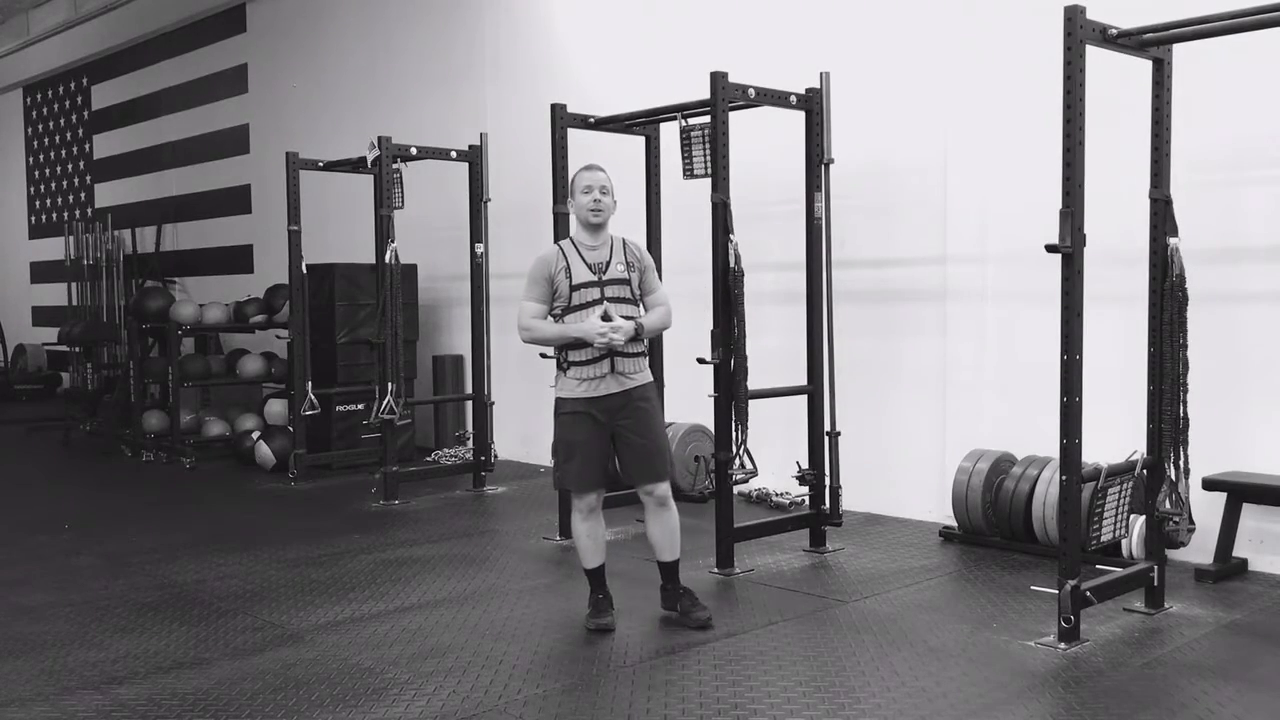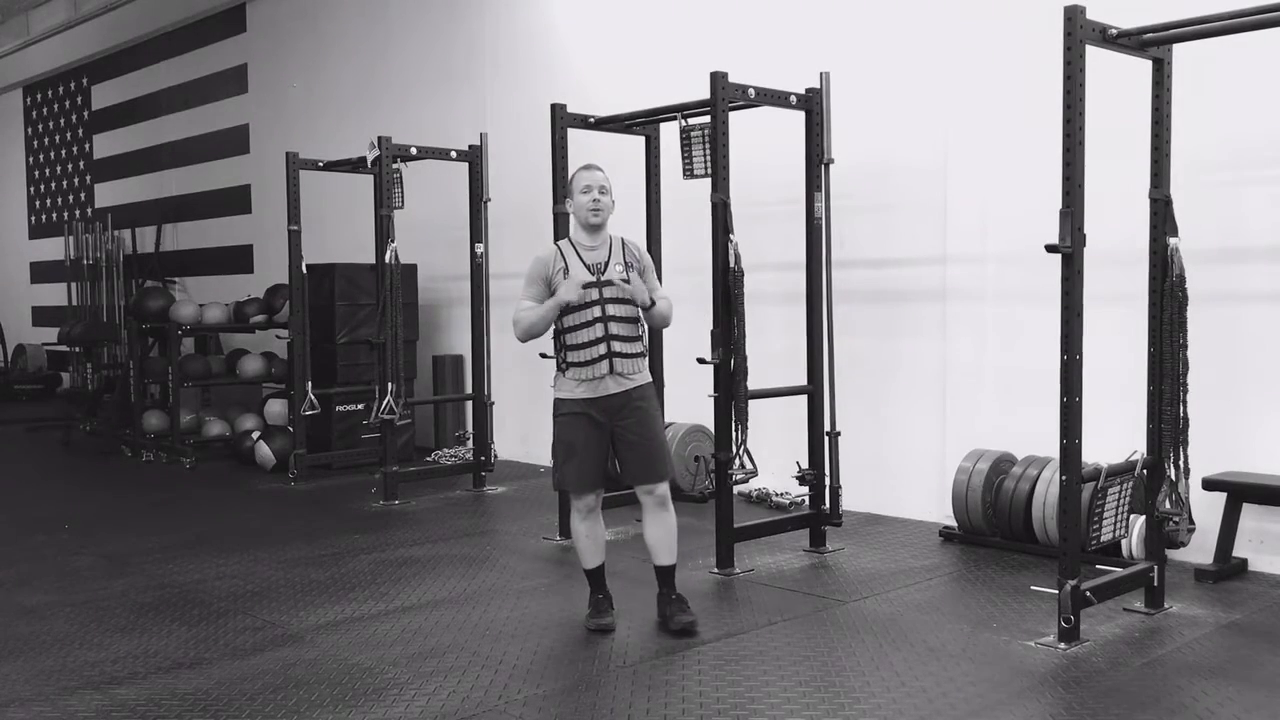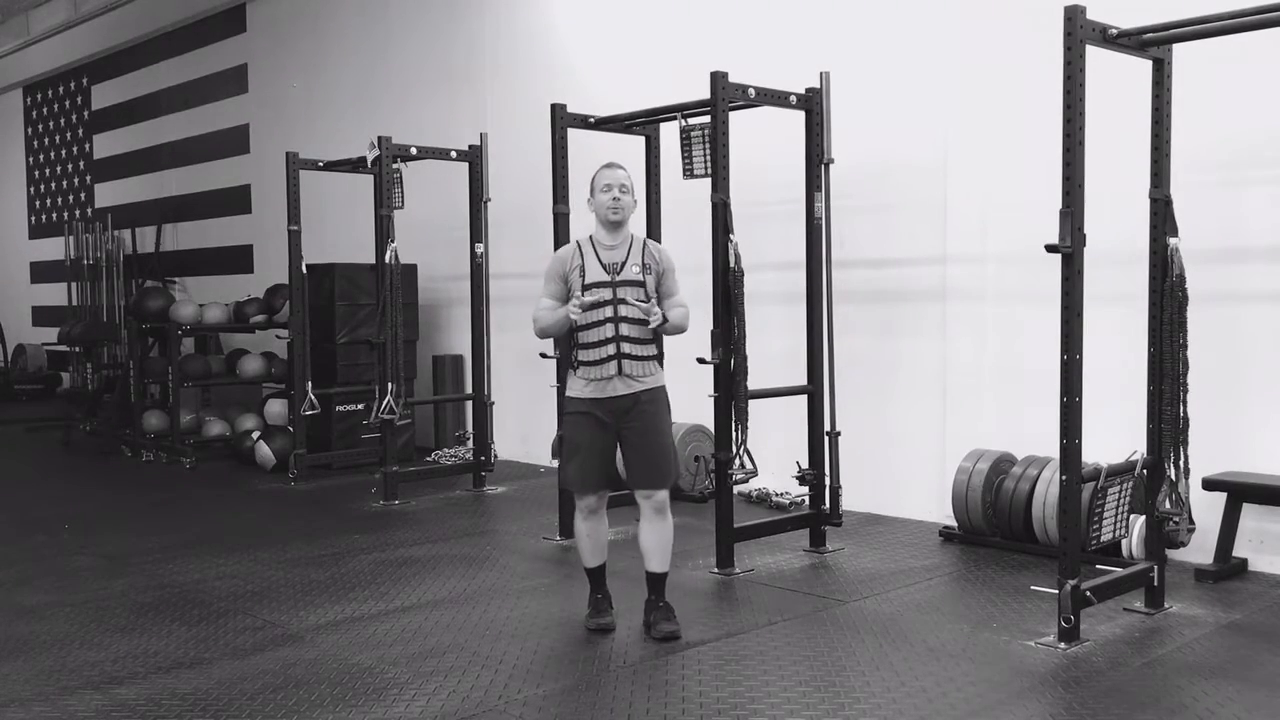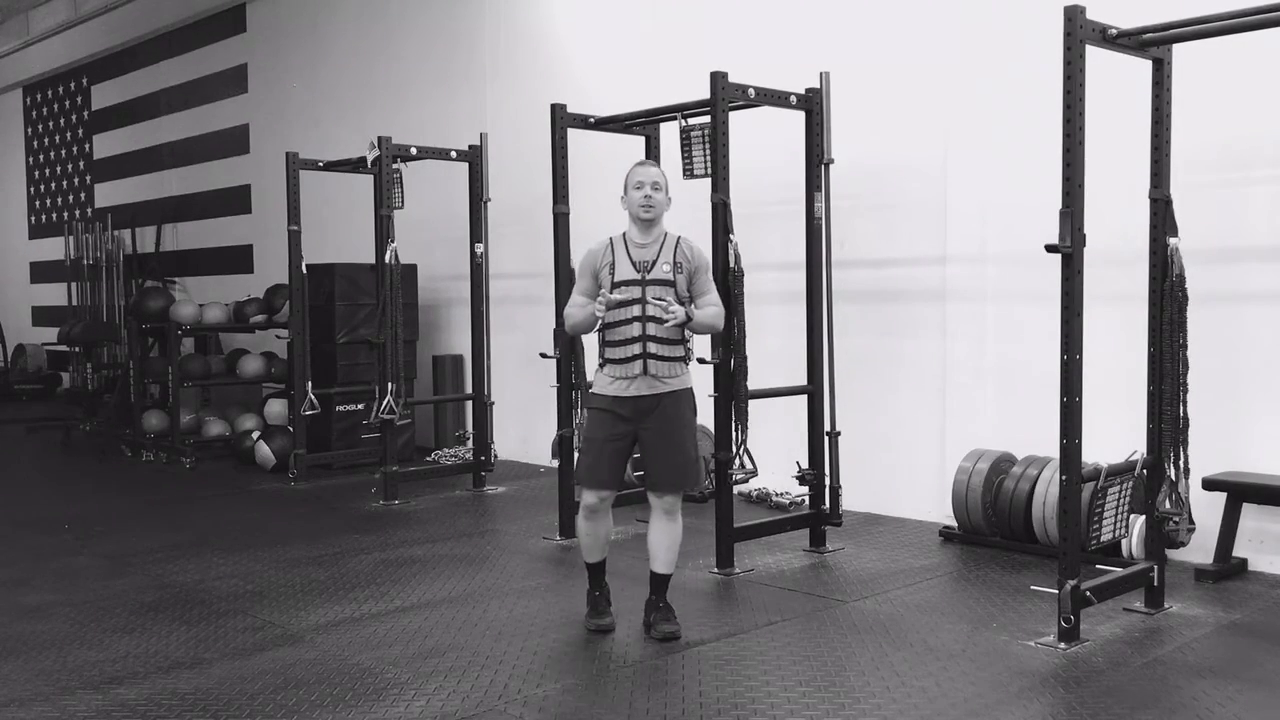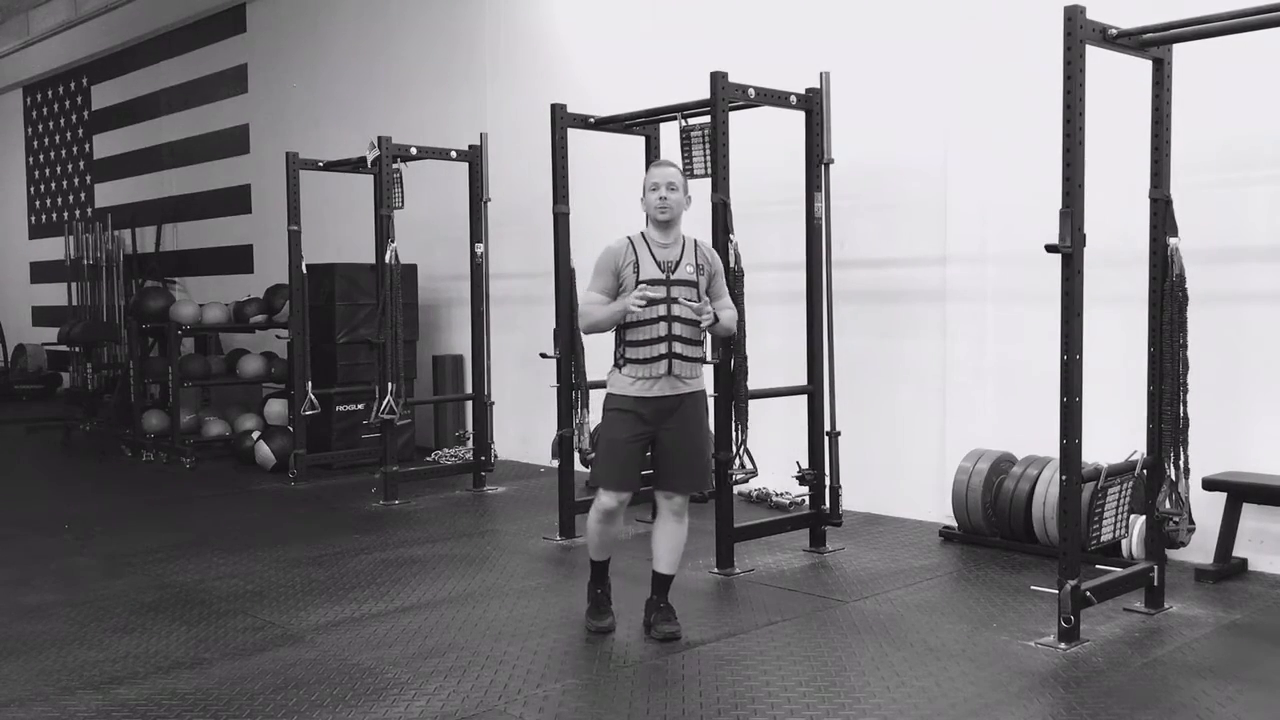
dt=0.5s
person 1, frame 1
left shoulder: (636, 254)
right shoulder: (550, 261)
left elbow: (664, 312)
right elbow: (528, 328)
left wrist: (633, 326)
right wrist: (580, 330)
left hip: (635, 389)
right hip: (579, 396)
left knee: (657, 491)
right knee: (586, 500)
left ankle: (672, 588)
right ankle: (599, 595)
person 1, frame 2
left shoulder: (634, 253)
right shoulder: (548, 260)
left elbow: (665, 314)
right elbow: (522, 328)
left wrist: (647, 301)
right wrist: (558, 303)
left hip: (634, 389)
right hip: (577, 397)
left knee: (656, 492)
right knee: (584, 500)
left ankle: (668, 594)
right ankle: (599, 595)
person 1, frame 3
left shoulder: (655, 254)
right shoulder: (567, 257)
left elbow: (682, 316)
right elbow: (540, 324)
left wrist: (663, 316)
right wrist: (568, 313)
left hip: (645, 392)
right hip: (587, 395)
left knee: (655, 498)
right knee: (588, 500)
left ankle: (657, 601)
right ankle: (598, 594)
person 1, frame 4
left shoulder: (689, 253)
right shoulder: (599, 254)
left elbow: (716, 317)
right elbow: (570, 321)
left wrist: (686, 316)
right wrist: (592, 310)
left hip: (669, 393)
right hip: (610, 393)
left knee: (667, 501)
right knee: (594, 497)
left ankle: (658, 601)
right ankle: (597, 590)
person 1, frame 5
left shoulder: (706, 256)
right shoulder: (618, 253)
left elbow: (731, 319)
right elbow: (586, 319)
left wrist: (713, 317)
right wrist: (623, 306)
left hip: (686, 395)
right hip: (629, 394)
left knee: (674, 501)
right knee: (611, 499)
left ankle: (659, 601)
right ankle: (599, 585)
